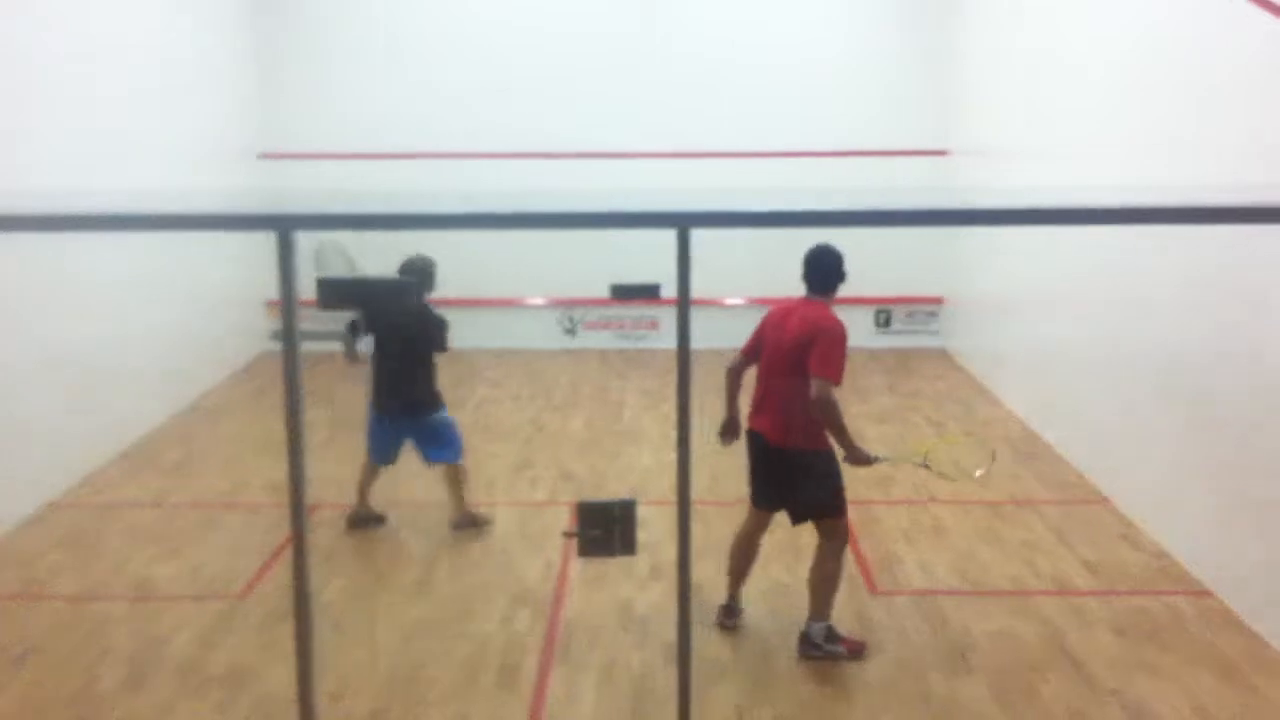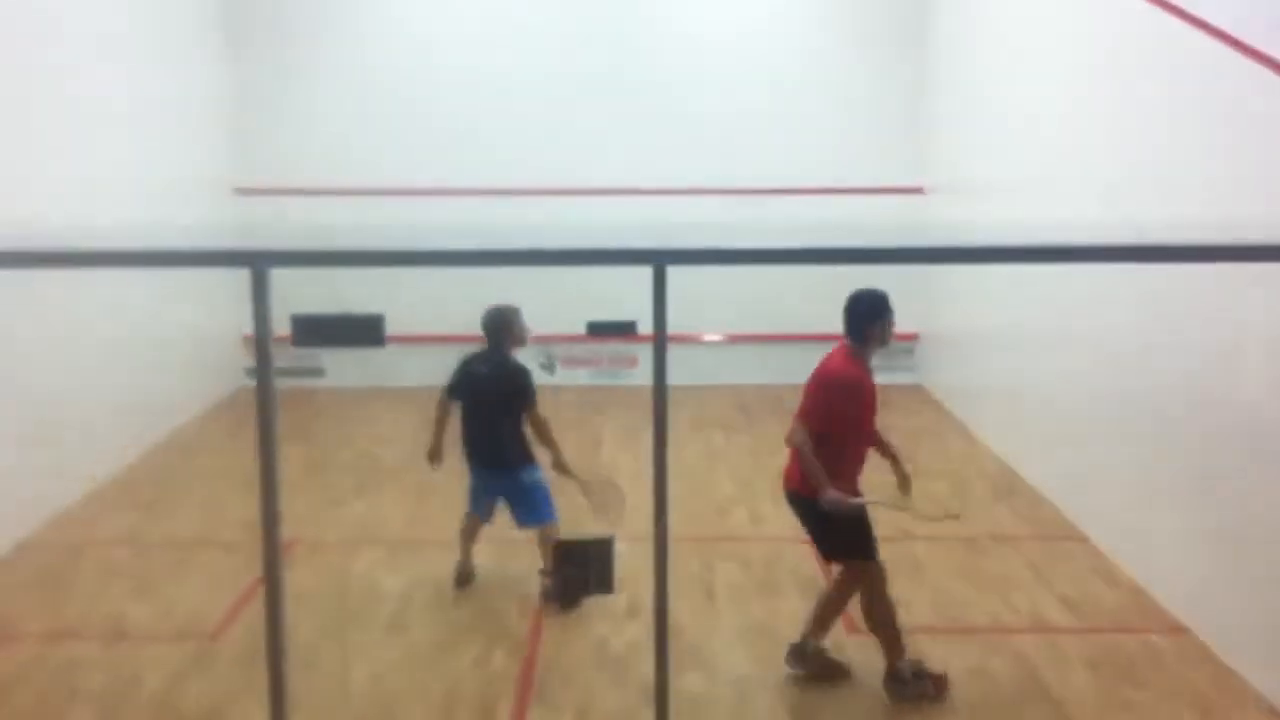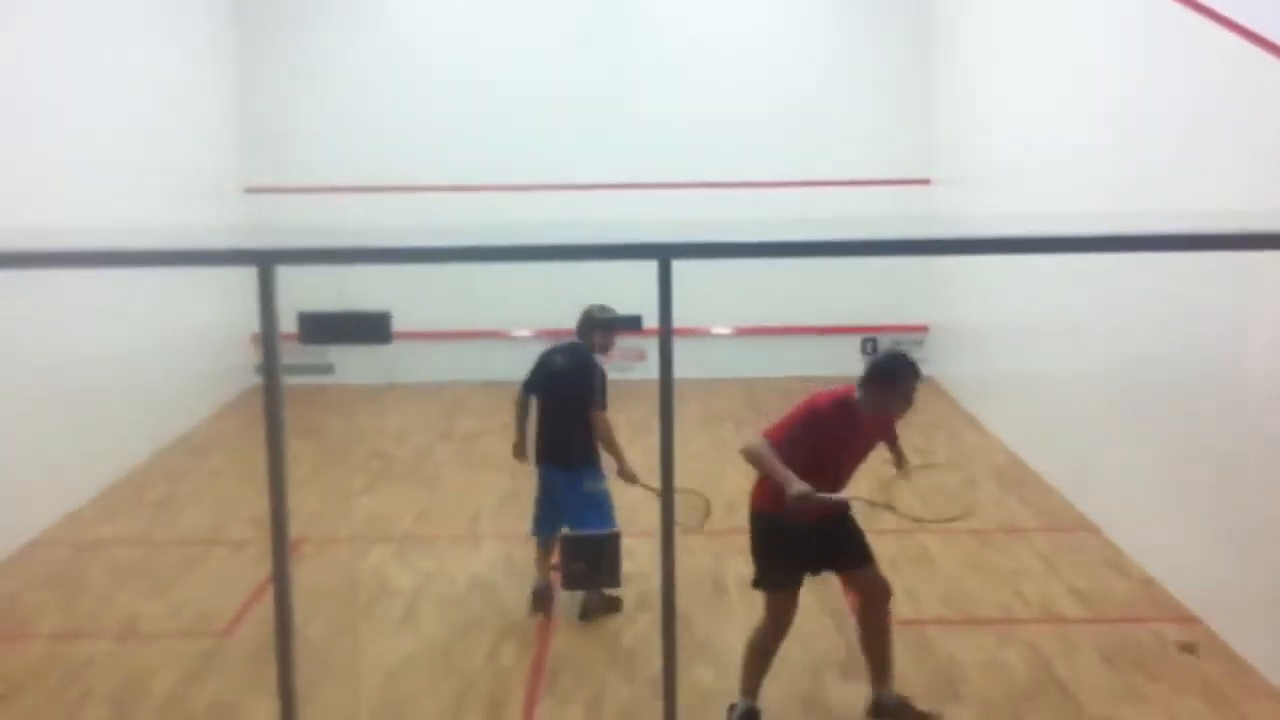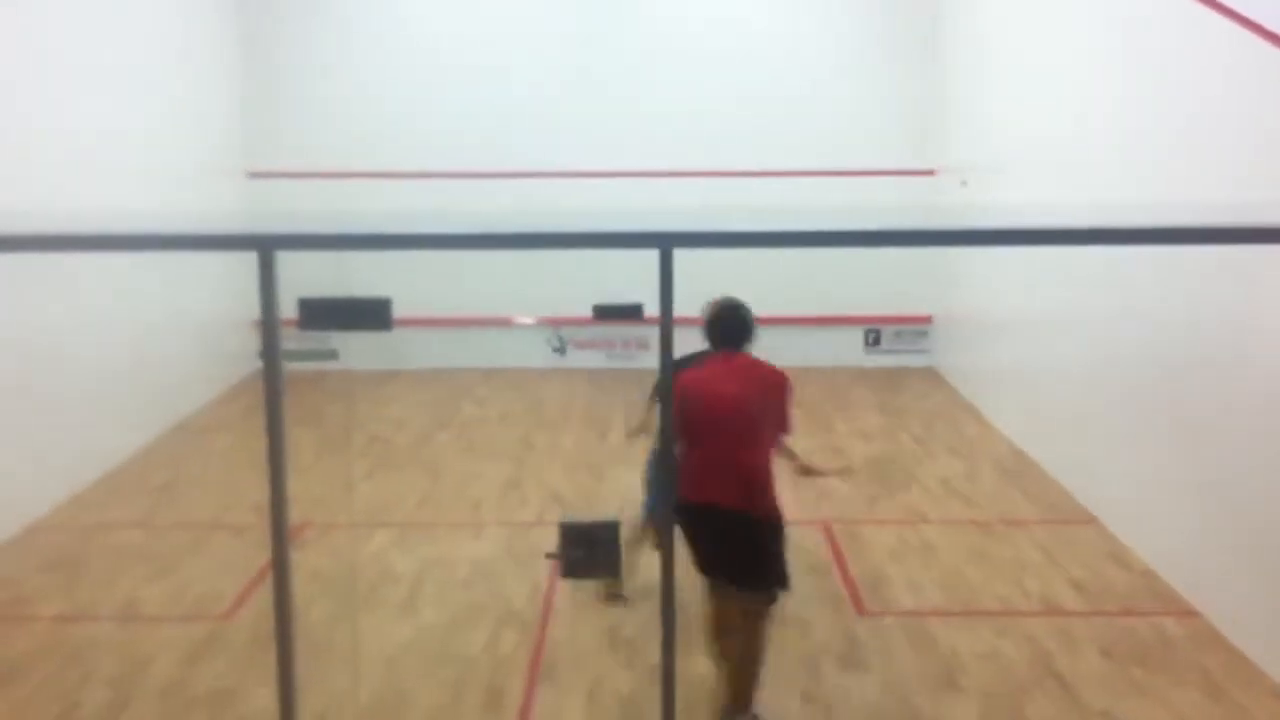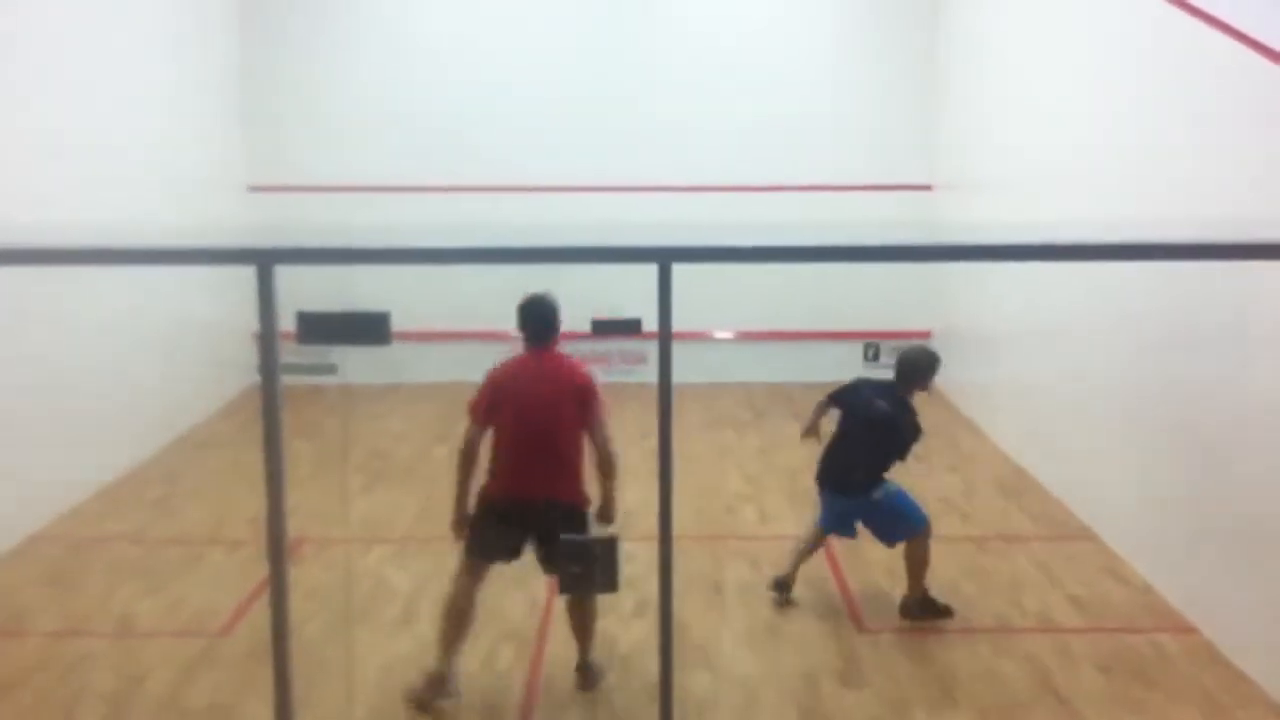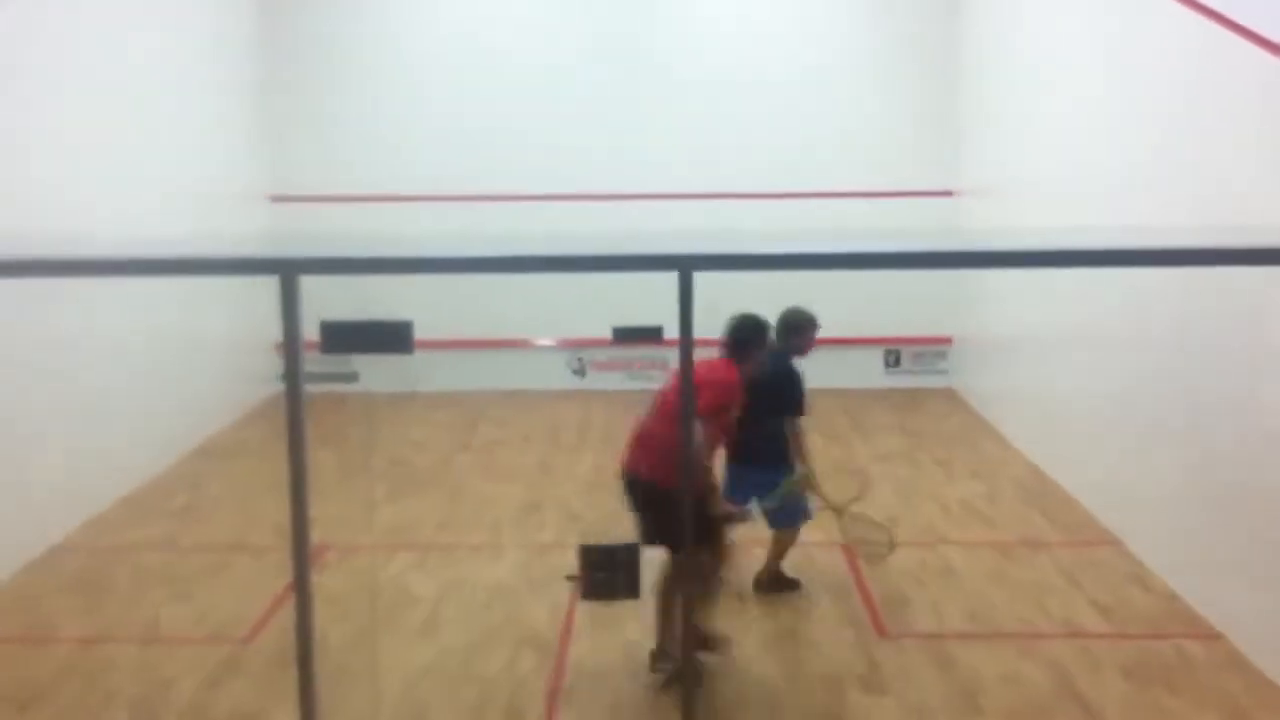
dt=0.7s
person 1, frame 1
left shoulder: (777, 315)
right shoulder: (830, 328)
left elbow: (736, 369)
right elbow: (820, 397)
left wrist: (732, 416)
right wrist: (849, 448)
left hip: (762, 435)
right hip: (802, 446)
left knee: (756, 519)
right knee: (835, 534)
left ankle: (730, 605)
right ankle: (817, 633)
person 1, frame 2
left shoulder: (852, 364)
right shoulder: (840, 374)
right elbow: (797, 436)
left wrist: (893, 459)
right wrist: (825, 489)
left hip: (831, 489)
right hip: (818, 492)
left knee: (857, 570)
right knee: (872, 575)
left ankle: (807, 649)
right ankle: (901, 672)
person 1, frame 3
left shoulder: (876, 414)
right shoulder: (822, 410)
right elbow: (754, 448)
left wrist: (900, 458)
right wrist: (789, 483)
left hip: (826, 508)
right hip: (779, 512)
left knee: (876, 592)
right knee: (779, 614)
person 1, frame 4
left shoulder: (687, 382)
right shoulder: (775, 380)
left elbow: (674, 451)
left hip: (698, 505)
right hip: (749, 505)
left knee: (722, 596)
right knee: (753, 610)
person 1, frame 5
left shoulder: (501, 375)
right shoulder: (580, 379)
left elbow: (472, 441)
right elbow: (602, 446)
left wrist: (460, 504)
right wrist: (608, 499)
left hip: (505, 494)
right hip: (562, 497)
left knee: (469, 578)
left ankle: (443, 671)
right ankle: (586, 663)
person 1, frame 6
left shoulder: (701, 371)
right shoulder: (730, 385)
left elbow: (655, 421)
right elbow: (696, 438)
right wrist: (713, 497)
left hip: (640, 473)
right hip: (666, 479)
left knee: (685, 556)
right knee: (715, 551)
left ankle: (668, 648)
right ankle: (690, 632)
person 2, frame 1
left shoulder: (381, 311)
right shoulder: (434, 322)
left elbow: (354, 331)
left hip: (385, 402)
right hip: (423, 403)
left knee: (376, 456)
right knee: (450, 454)
left ankle: (360, 510)
right ankle: (462, 513)
person 2, frame 2
left shoulder: (469, 365)
right shoulder: (516, 373)
left elbow: (444, 403)
right elbow: (534, 419)
left wrist: (436, 443)
right wrist: (556, 453)
left hip: (478, 456)
right hip: (513, 459)
left knee: (477, 510)
right knee: (544, 518)
left ankle: (464, 565)
right ankle: (553, 582)
person 2, frame 3
left shoulder: (549, 357)
right shoulder: (591, 369)
left elbow: (522, 399)
right elbow: (598, 422)
left wrist: (520, 438)
right wrist: (622, 462)
left hip: (547, 456)
right hip: (579, 461)
left knee: (547, 524)
right knee: (595, 528)
left ankle: (542, 585)
right ankle: (593, 597)
person 2, frame 4
left shoulder: (683, 366)
left elbow: (654, 397)
left wrist: (645, 420)
right wrist: (795, 459)
left knee: (650, 520)
left ankle: (617, 580)
person 2, frame 5
left shoulder: (861, 387)
right shoulder: (908, 423)
left elbow: (823, 404)
right elbow: (894, 456)
left wrist: (811, 426)
left hip: (829, 477)
right hip: (863, 486)
left knee: (825, 528)
right knee: (919, 530)
left ankle: (787, 576)
right ankle: (915, 600)
person 2, frame 6
right shoulder: (789, 375)
right elbow: (791, 427)
left wrist: (731, 434)
right wrist: (805, 467)
left hip: (740, 452)
right hip: (770, 457)
right knee: (792, 517)
right ankle: (770, 574)
